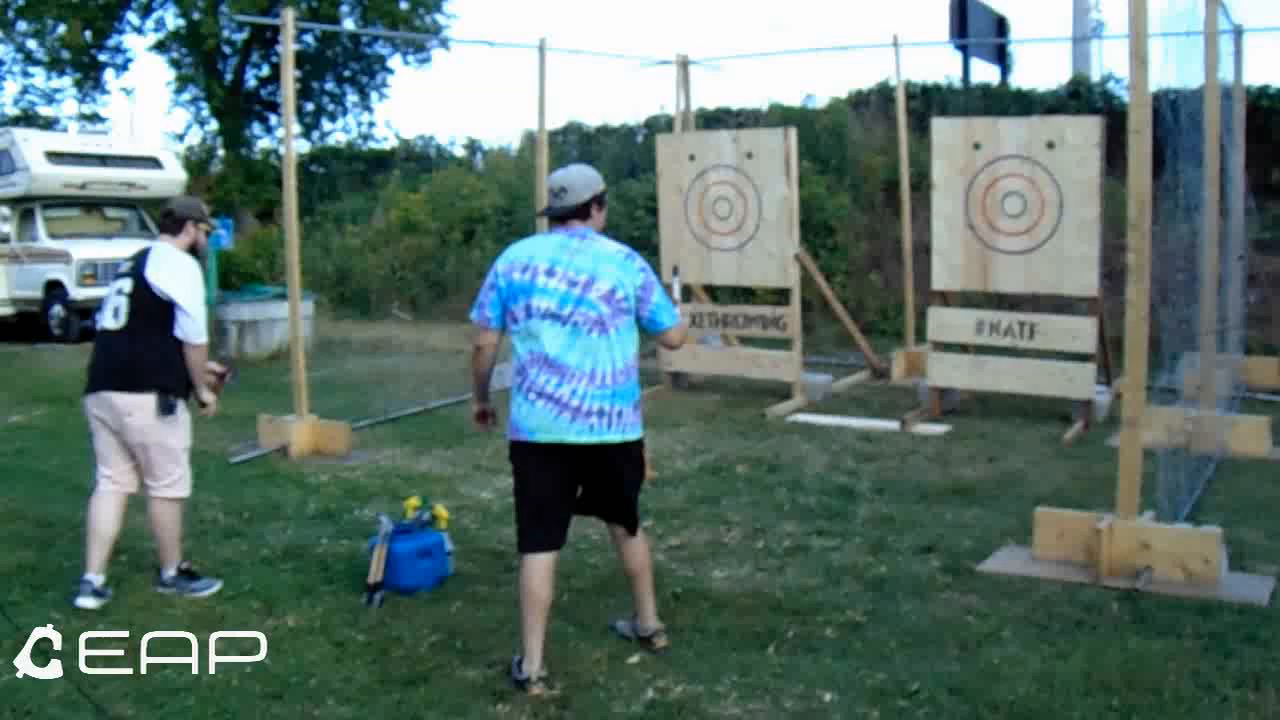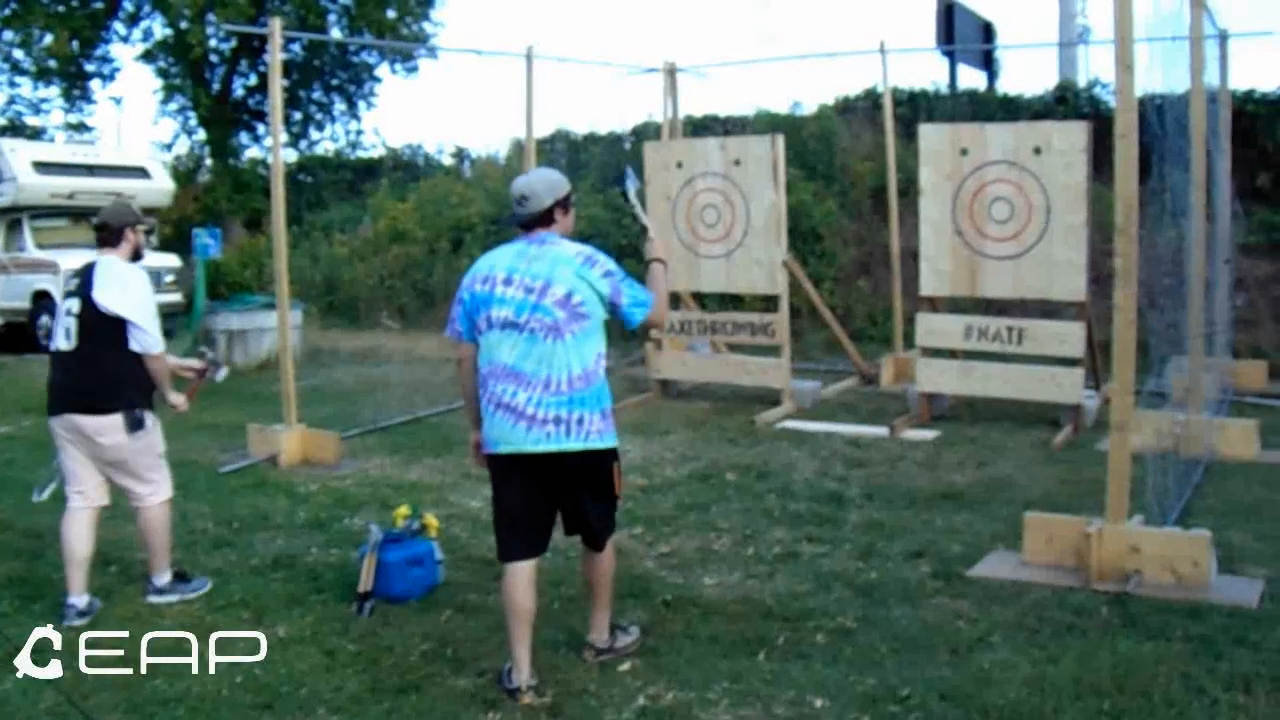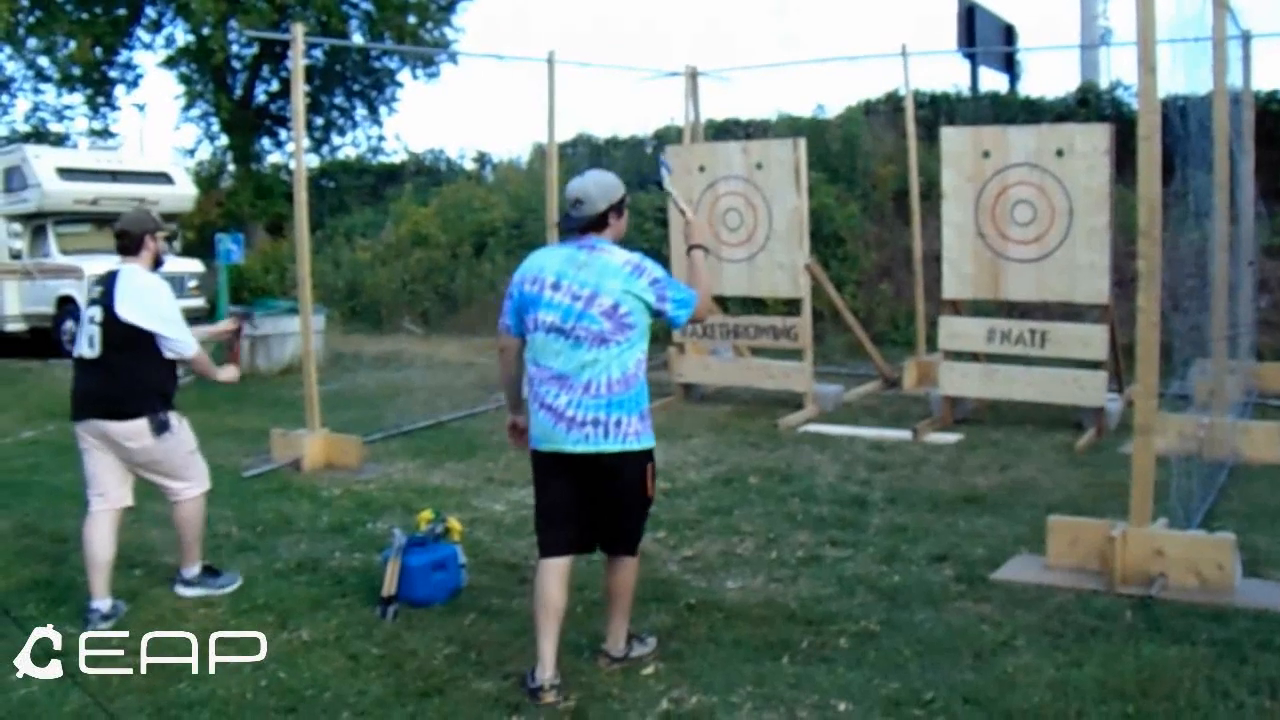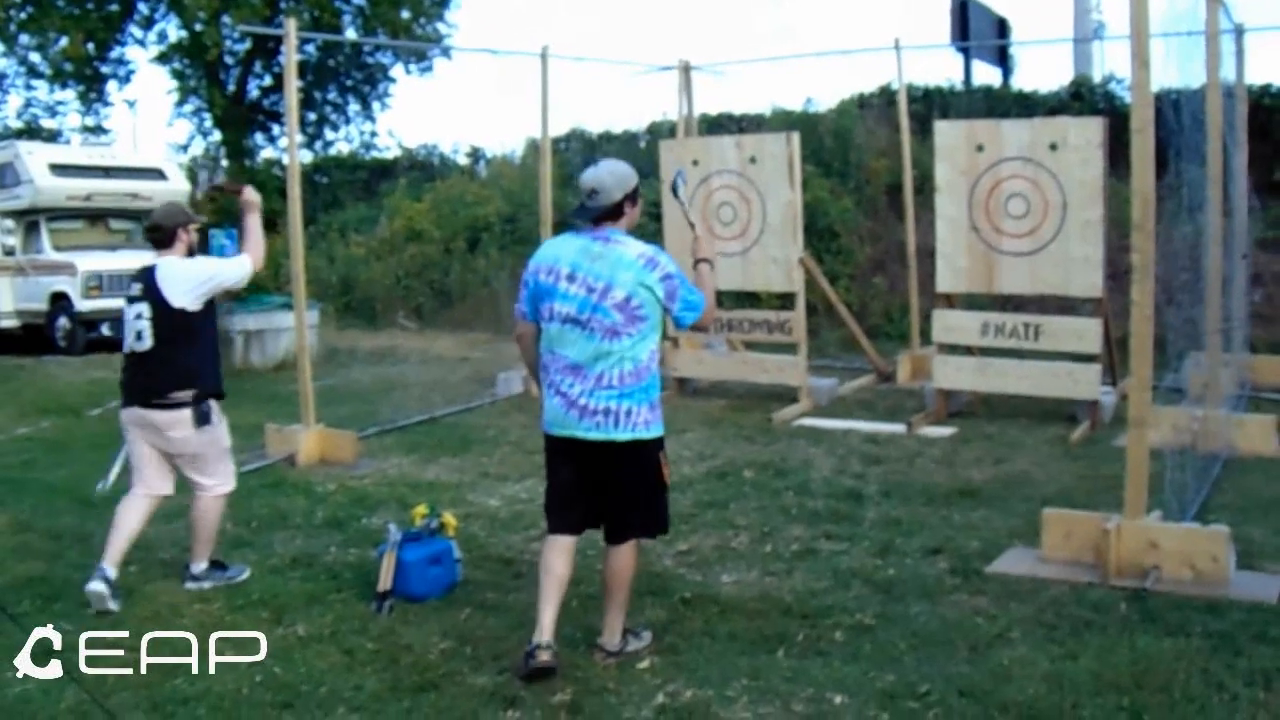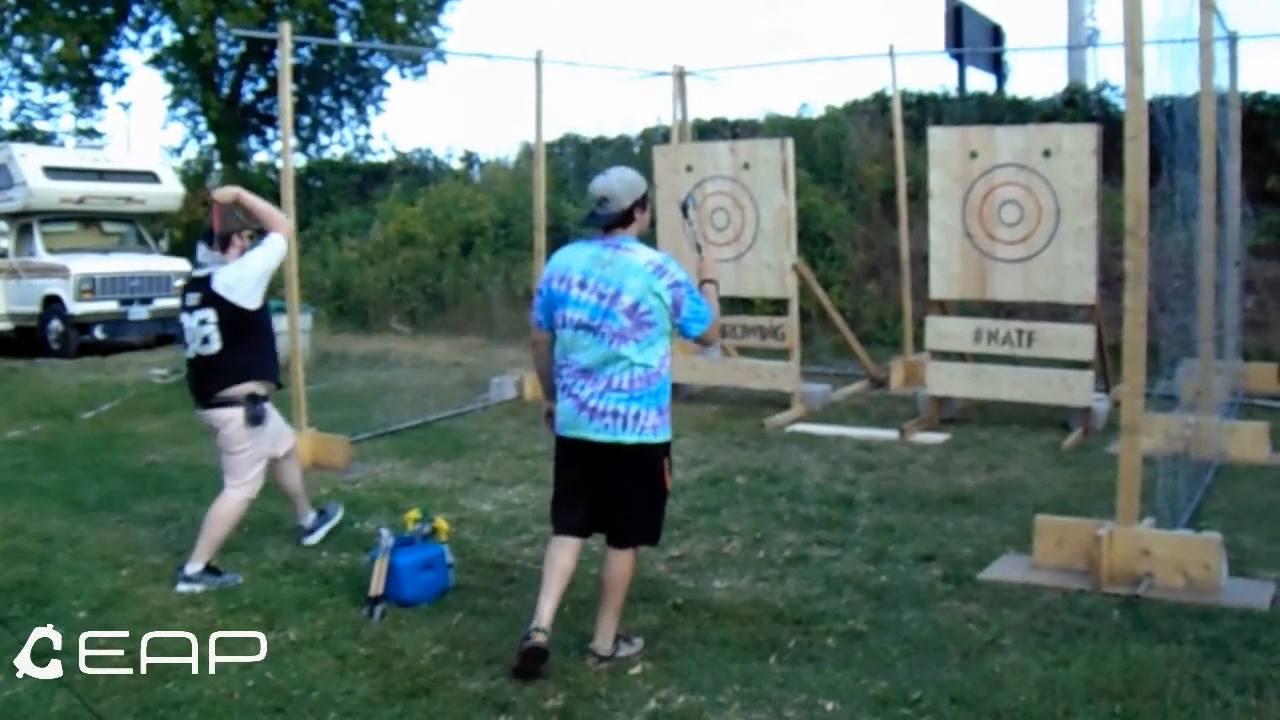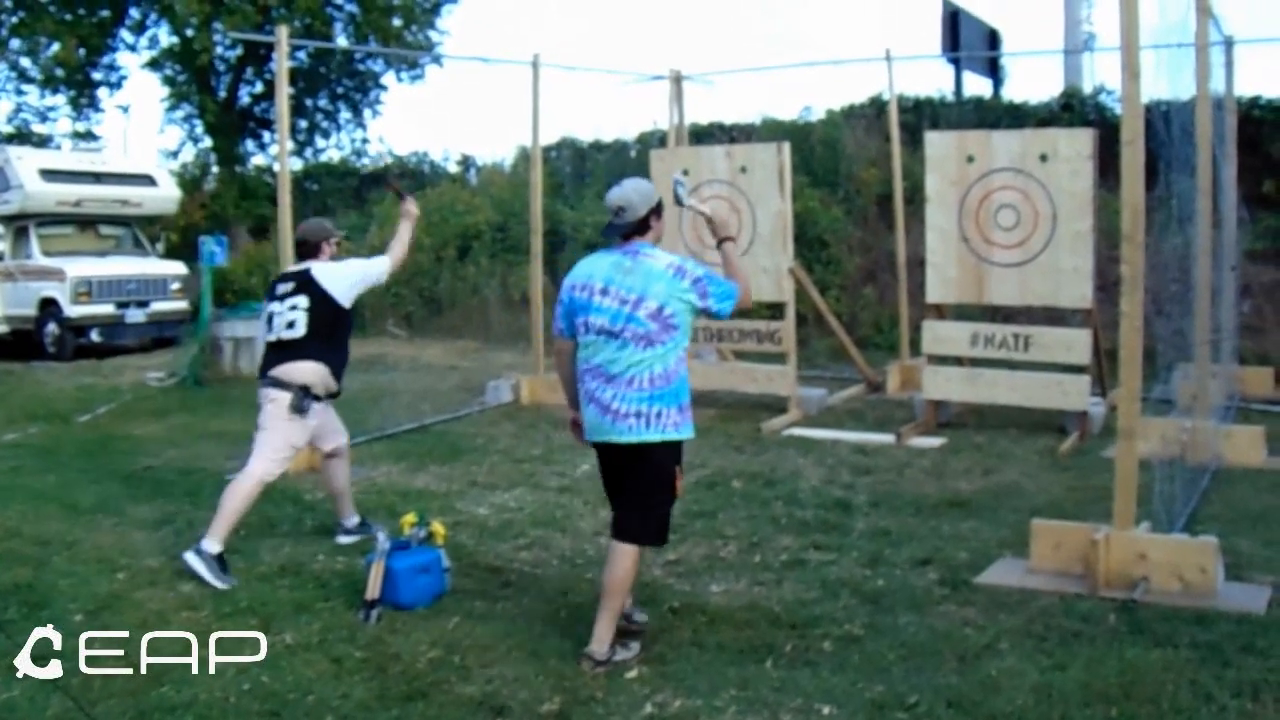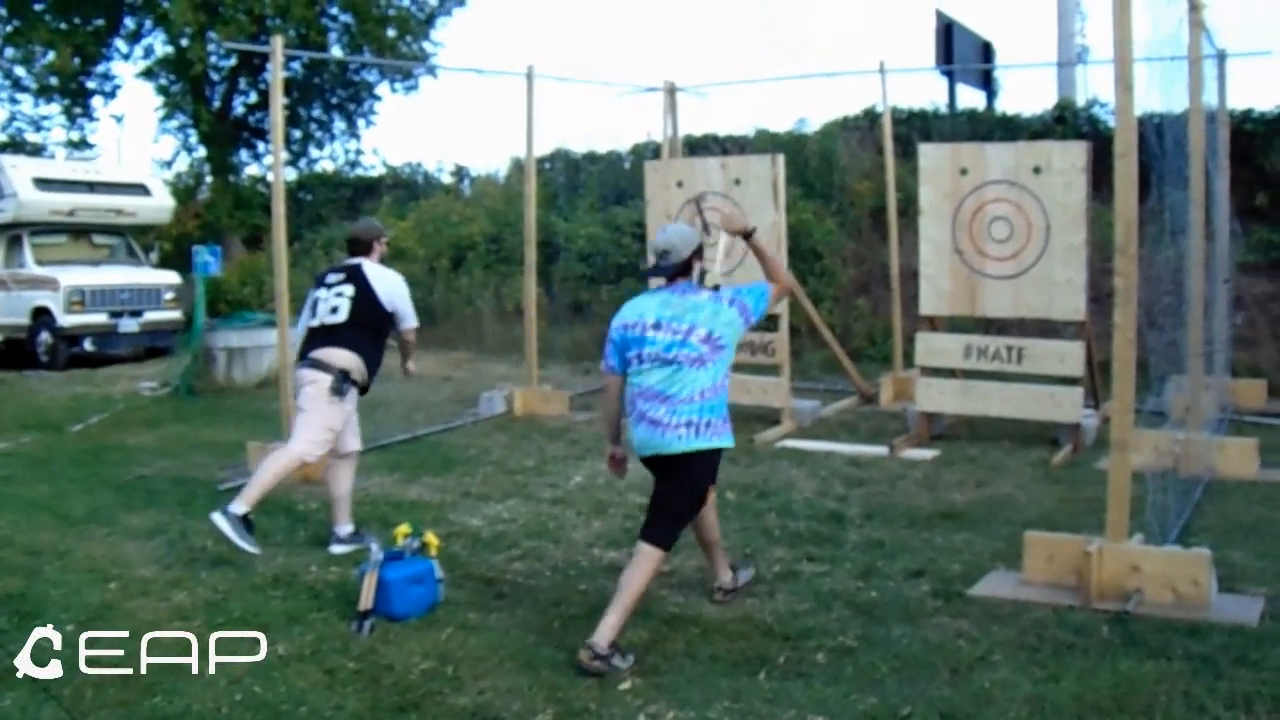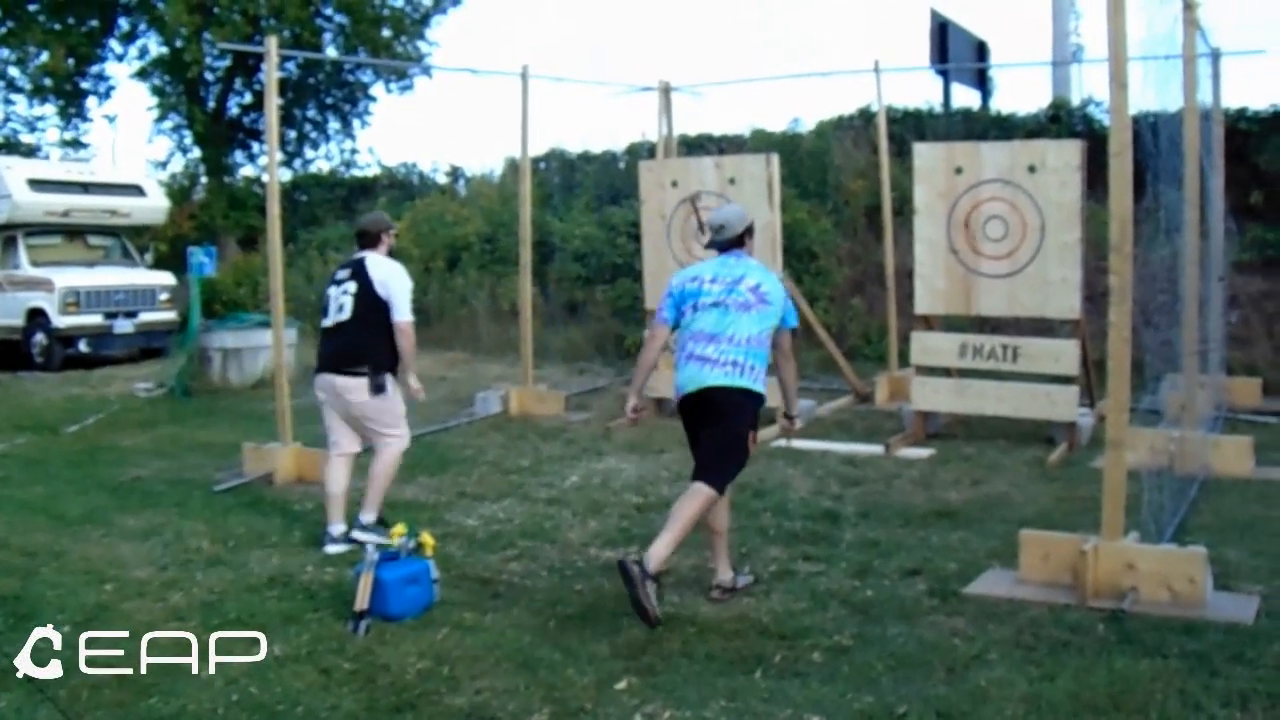
dt=0.4s
person 1, frame 1
left shoulder: (515, 259)
right shoulder: (625, 261)
left elbow: (485, 343)
right elbow: (673, 336)
left wrist: (480, 397)
right wrist: (678, 314)
left hip: (538, 426)
right hip: (613, 424)
left knee: (538, 543)
right knee: (625, 523)
left ankle: (532, 663)
right ankle: (648, 622)
person 1, frame 2
left shoulder: (482, 271)
right shoulder: (589, 264)
left elbow: (465, 357)
right elbow: (654, 314)
left wrist: (477, 425)
right wrist: (657, 261)
left hip: (510, 436)
right hip: (582, 433)
left knee: (519, 553)
right knee: (597, 536)
left ankle: (522, 674)
right ankle: (600, 635)
person 1, frame 3
left shoulder: (532, 267)
right shoulder: (637, 272)
left elbow: (508, 347)
right elbow: (699, 308)
left wrist: (515, 408)
right wrist: (696, 250)
left hip: (550, 435)
right hip: (619, 436)
left knee: (554, 551)
right knee: (621, 544)
left ankle: (545, 672)
right ankle: (617, 644)
person 1, frame 4
left shoulder: (548, 255)
right shoulder: (651, 264)
left elbow: (525, 333)
right elbow: (703, 317)
left wrist: (544, 387)
right wrist: (703, 262)
left hip: (564, 421)
right hip: (629, 424)
left knee: (562, 527)
right knee: (623, 533)
left ankle: (542, 639)
right ankle: (613, 637)
person 1, frame 5
left shoulder: (562, 262)
right shoulder: (660, 271)
left elbow: (540, 340)
right elbow: (708, 333)
left wrist: (551, 397)
right wrist: (709, 283)
left hip: (575, 423)
right hip: (637, 428)
left knee: (569, 529)
right knee: (623, 539)
left ankle: (540, 626)
right ankle: (605, 642)
person 1, frame 6
left shoulder: (582, 272)
right shoulder: (680, 276)
left elbow: (562, 349)
right elbow: (742, 297)
left wrist: (575, 405)
right wrist: (724, 239)
left hip: (602, 421)
right hip: (653, 425)
left knee: (633, 513)
right knee: (631, 532)
left ankle: (621, 608)
right ankle: (601, 644)
person 1, frame 7
left shoulder: (630, 313)
right shoulder: (724, 307)
left elbow: (613, 387)
right elbow: (783, 284)
left wrist: (614, 443)
right wrist: (749, 236)
left hip: (648, 438)
right hip: (695, 439)
left knee: (699, 492)
right knee: (655, 540)
left ankle: (724, 577)
right ankle: (601, 643)
person 1, frame 8
left shoulder: (685, 278)
right shoulder: (770, 282)
left elbow: (656, 339)
right elbow: (784, 353)
left wrist: (634, 393)
right wrist: (790, 407)
left hip: (691, 390)
right hip: (737, 389)
left knee: (713, 478)
right knee: (709, 483)
left ankle: (724, 575)
right ankle: (649, 564)
person 2, frame 1
left shoulder: (134, 265)
right shoulder: (182, 264)
right elbow: (192, 337)
left wrist: (201, 367)
right wrist: (204, 387)
left hip: (102, 390)
right hip: (147, 394)
left knee: (111, 482)
right knee: (167, 485)
left ankle: (92, 581)
right ankle: (172, 574)
person 2, frame 2
left shoulder: (81, 279)
right shoulder: (128, 276)
right elbow: (147, 348)
left wrist: (178, 363)
right wrist: (168, 392)
left hip: (66, 409)
right hip: (114, 412)
left knee: (81, 500)
right knee: (153, 492)
left ankle: (77, 601)
right ankle: (163, 581)
person 2, frame 3
left shoulder: (105, 286)
right shoulder: (148, 286)
right elbow: (183, 349)
left wrist: (213, 331)
right wrist: (216, 372)
left hip: (91, 415)
right hip: (138, 417)
left knee: (103, 504)
right knee: (191, 482)
left ankle: (100, 606)
right ankle: (192, 574)
person 2, frame 4
left shoulder: (143, 281)
right shoulder: (187, 275)
right elbow: (253, 261)
right wrist: (251, 209)
left hip: (138, 406)
right hip: (184, 407)
left knee: (146, 491)
right knee: (214, 481)
left ankle: (106, 572)
right ankle: (200, 569)
person 2, frame 5
left shoulder: (196, 287)
right shoulder: (239, 277)
right elbow: (283, 229)
right wrist: (239, 196)
left hip: (220, 400)
right hip: (241, 406)
left knee: (284, 449)
right knee: (238, 489)
left ankle: (309, 522)
right ankle: (194, 571)
person 2, frame 6
left shoulder: (281, 285)
right shoulder: (340, 275)
left elbow: (275, 335)
right elbow: (392, 259)
right wrist: (407, 218)
left hip: (303, 392)
right hip: (297, 393)
left knee: (336, 448)
right knee: (261, 470)
left ankle: (350, 523)
right ankle: (209, 550)
person 2, frame 7
left shoulder: (326, 278)
right shoulder: (389, 279)
left elbow: (302, 330)
right elbow: (407, 333)
right wrist: (407, 360)
left hip: (312, 369)
right hip: (335, 376)
left knee: (345, 451)
right knee: (304, 448)
left ankle: (343, 532)
right ankle: (237, 510)
person 2, frame 8
left shoulder: (339, 273)
right shoulder: (390, 270)
right elbow: (402, 327)
right wrist: (410, 375)
left hip: (327, 374)
right hip: (364, 376)
left knee: (341, 449)
right knee: (392, 444)
left ankle: (336, 532)
right ankle: (366, 520)
